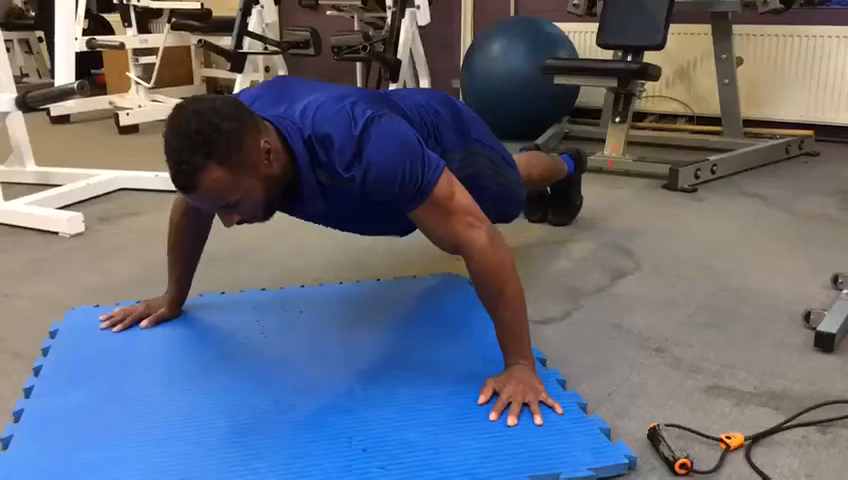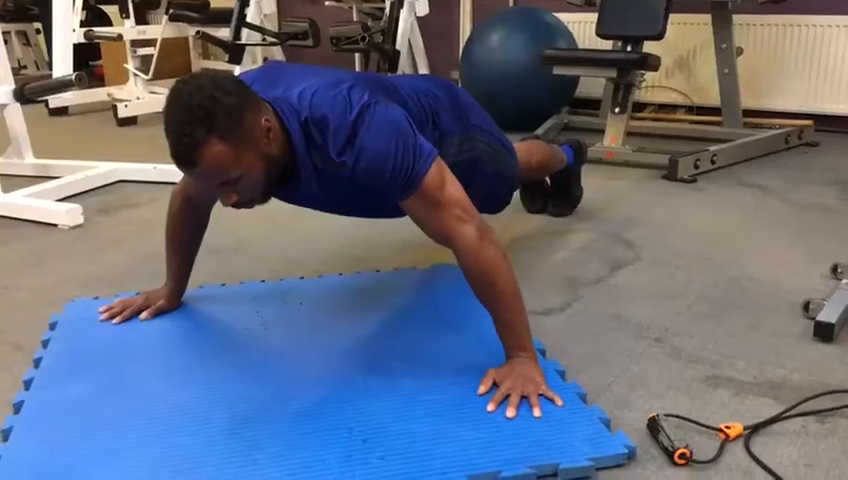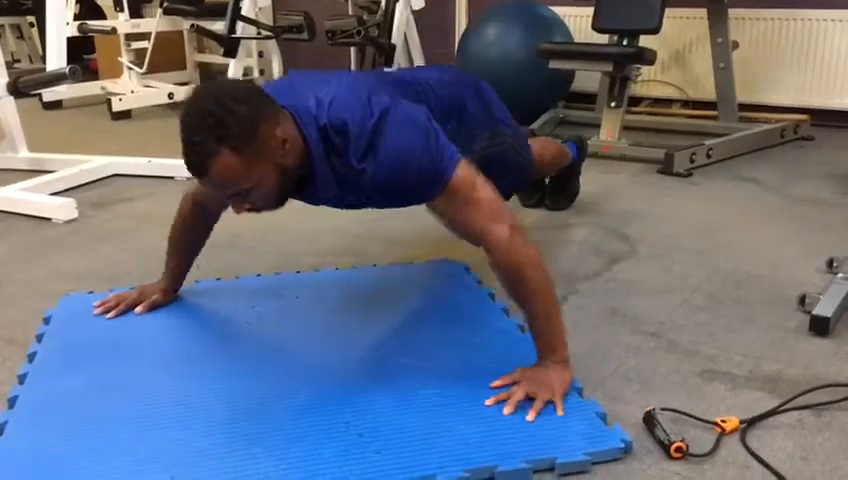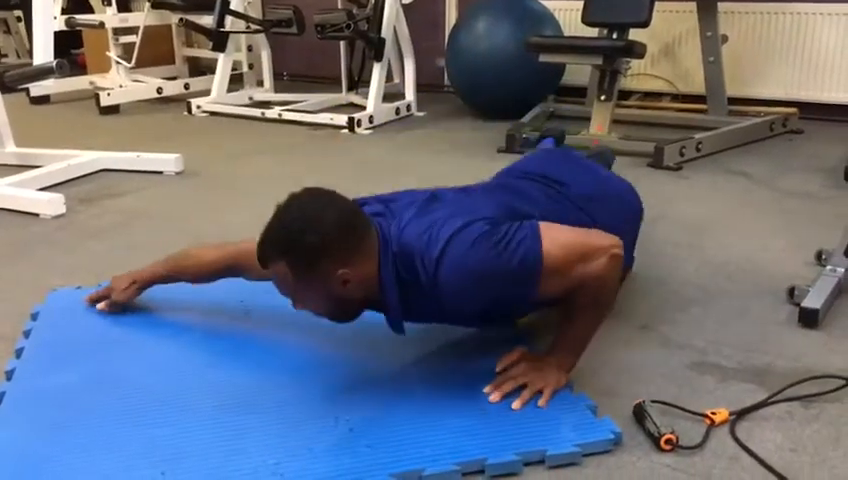
dt=0.7s
person 1, frame 1
left shoulder: (361, 148)
right shoulder: (227, 137)
left elbow: (478, 239)
right elbow: (189, 209)
left wrist: (520, 365)
right wrist: (173, 299)
left hip: (448, 142)
left knee: (511, 189)
left ankle: (565, 168)
right ankle: (557, 168)
person 1, frame 2
left shoulder: (358, 133)
right shoulder: (225, 123)
left elbow: (468, 234)
right elbow: (189, 199)
left wrist: (522, 358)
right wrist: (172, 289)
left hip: (446, 129)
right hip: (402, 148)
left knee: (508, 173)
right knee: (503, 171)
left ankle: (565, 158)
right ankle: (556, 158)
person 1, frame 3
left shoulder: (378, 137)
right shoulder: (237, 138)
left elbow: (501, 233)
right elbow: (200, 204)
left wrist: (554, 362)
right wrist: (168, 283)
left hip: (463, 114)
left knee: (517, 167)
right knee: (507, 169)
left ankle: (567, 155)
right ankle: (558, 155)
person 1, frame 4
left shoulder: (455, 271)
right shoulder: (355, 233)
left elbow: (605, 252)
right elbow: (234, 254)
left wrist: (558, 360)
right wrist: (144, 276)
left hip: (597, 212)
right hip: (526, 186)
left ankle: (571, 161)
right ankle: (547, 150)
